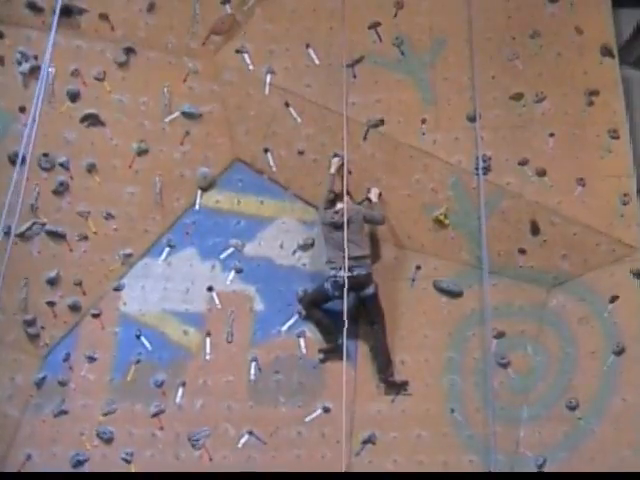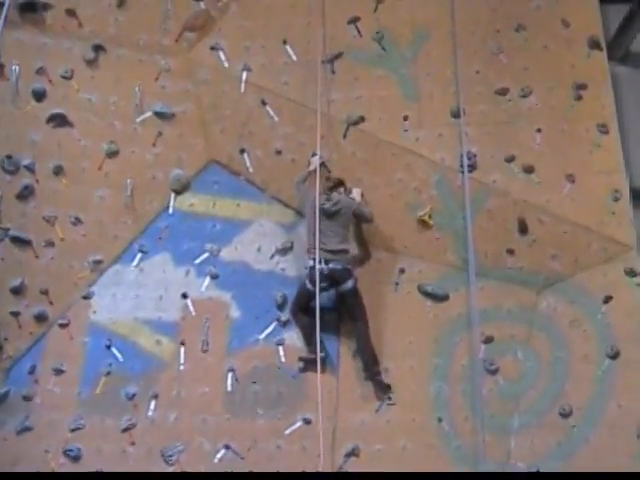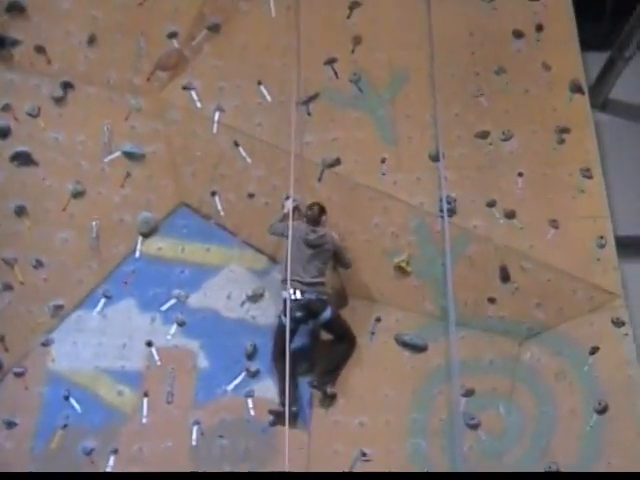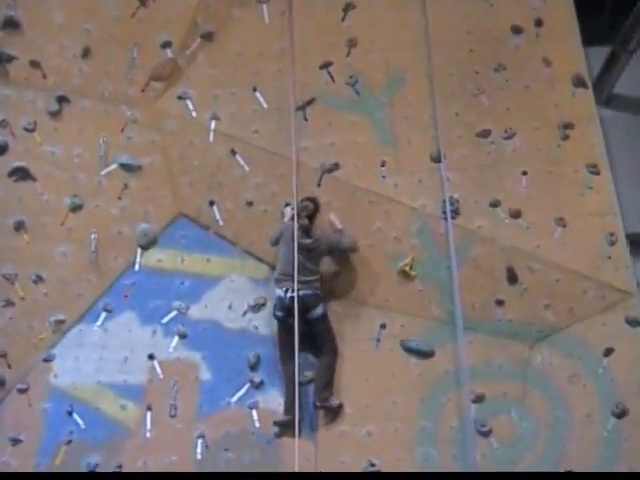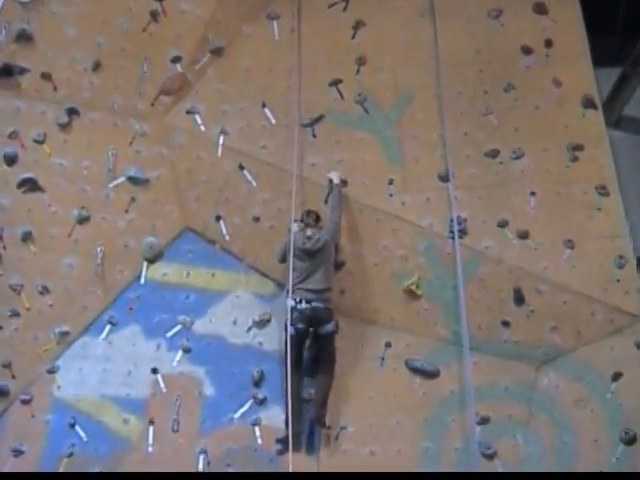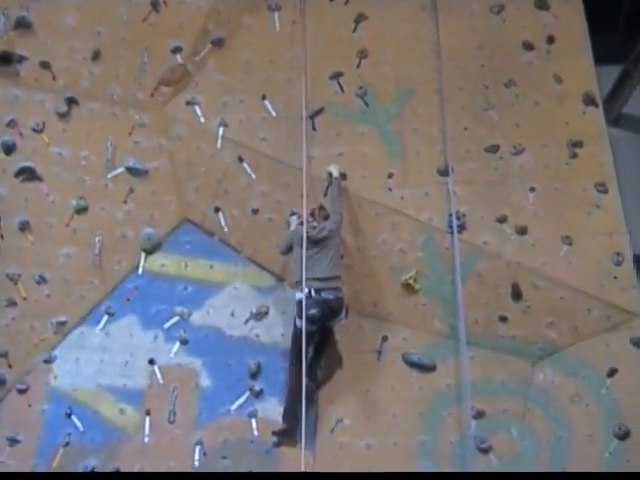
dt=0.7s
person 1, frame 1
left shoulder: (324, 215)
right shoulder: (357, 211)
left elbow: (327, 194)
right elbow: (380, 218)
left wrist: (333, 170)
right wrist: (374, 200)
left hip: (338, 276)
right hip: (362, 275)
left knee: (308, 303)
right knee: (377, 325)
left ankle: (334, 343)
right ankle: (387, 378)
person 1, frame 2
left shoulder: (311, 200)
right shoulder: (348, 203)
left elbow: (299, 184)
right elbow: (368, 217)
left wrist: (312, 168)
right wrist: (358, 199)
left hip: (317, 269)
right hip: (342, 269)
left knee: (298, 309)
right knee: (360, 322)
left ankle: (315, 352)
right ankle: (374, 375)
person 1, frame 3
left shoulder: (295, 228)
right shoulder: (330, 240)
left elbow: (272, 228)
right elbow: (346, 264)
left wrist: (286, 212)
left hip: (293, 300)
right hip: (317, 301)
left knee: (279, 355)
right knee: (347, 340)
left ankle: (287, 405)
right ankle: (324, 380)
person 1, frame 4
left shoulder: (287, 229)
right shoulder: (323, 238)
left elbow: (273, 240)
right elbow: (352, 246)
left wrist: (286, 219)
right wrist: (338, 228)
left hip: (286, 298)
right hip: (311, 298)
left knee: (287, 357)
right knee: (327, 350)
left ankle: (290, 412)
right ankle: (323, 397)
person 1, frame 5
left shoulder: (292, 241)
right shoulder: (328, 237)
left elbow: (280, 258)
right elbow: (335, 212)
right wrist: (336, 184)
left hip: (297, 309)
right hip: (322, 309)
left knee: (294, 370)
right knee: (325, 365)
left ankle: (293, 431)
right ankle: (319, 413)
person 1, frame 6
left shoulder: (298, 233)
right shoulder: (333, 228)
left elbow: (283, 249)
right elbow: (336, 204)
right wrist: (335, 177)
left hip: (307, 301)
right hip: (334, 300)
left knee: (296, 364)
right knee: (324, 333)
left ankle: (290, 425)
right ankle: (314, 374)
